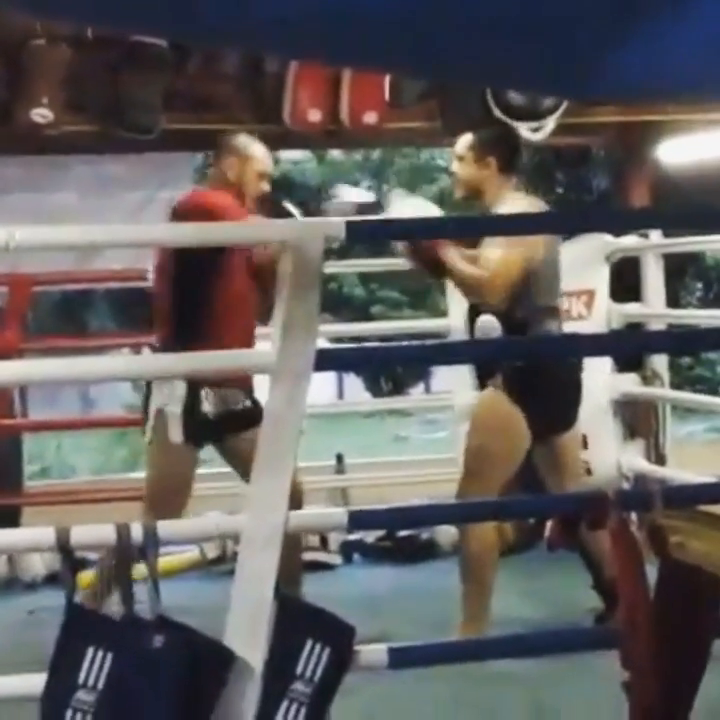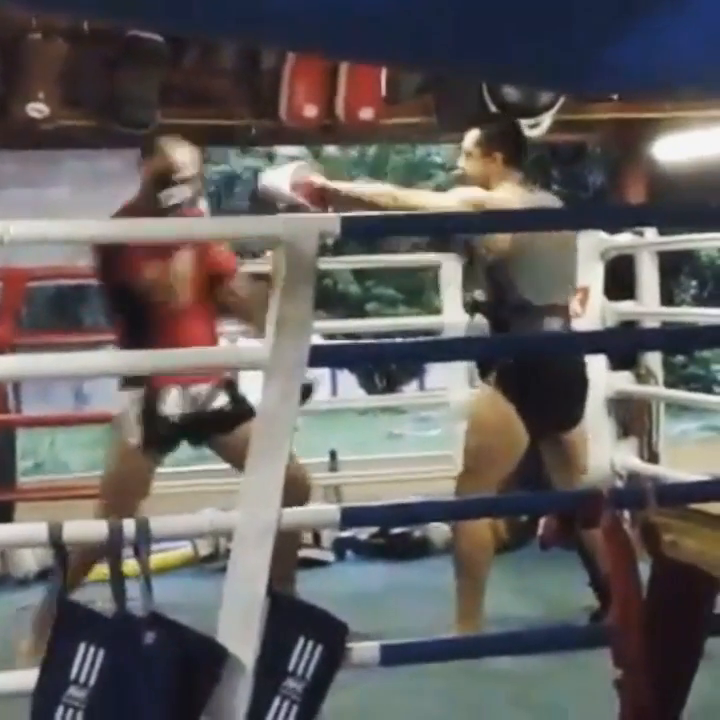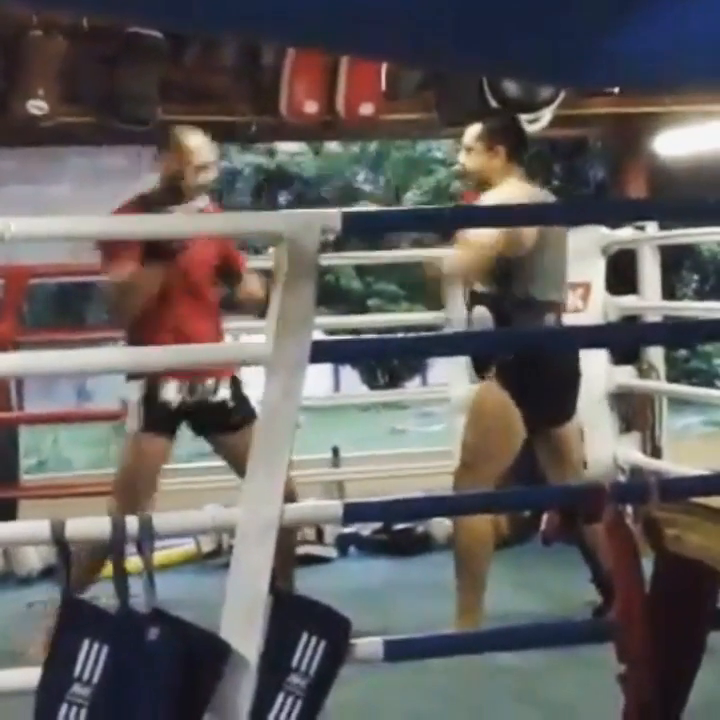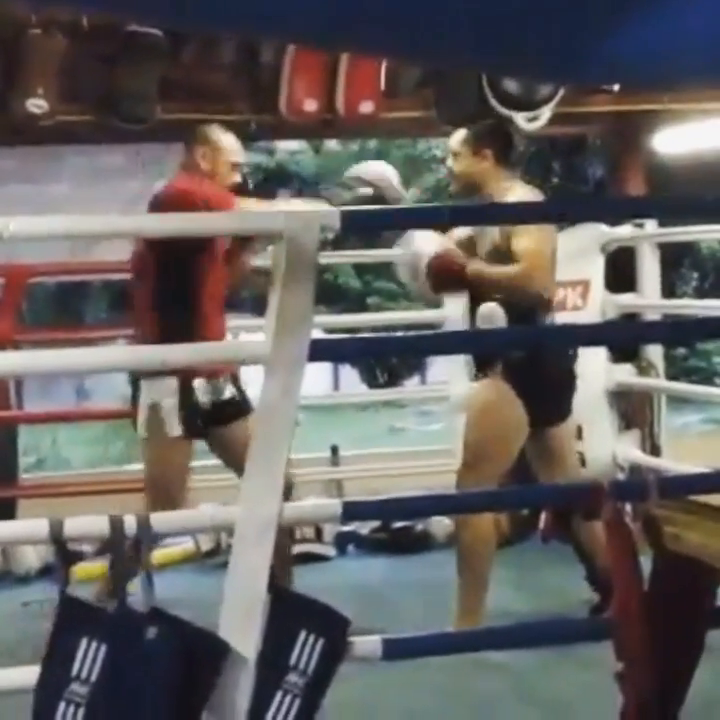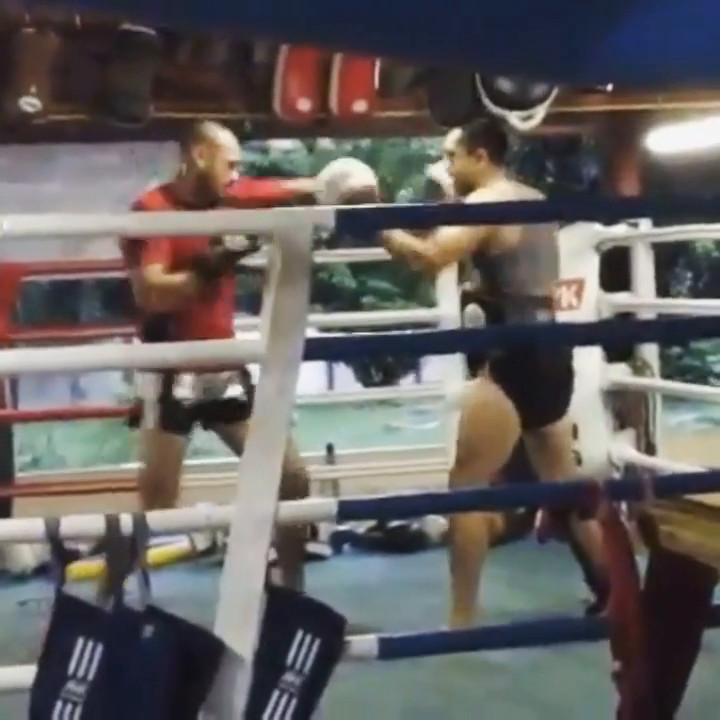
dt=0.2s
person 1, frame 1
left shoulder: (510, 217)
right shoulder: (513, 213)
left elbow: (489, 291)
right elbow: (483, 278)
left wrist: (441, 252)
right wrist: (435, 251)
left hip: (521, 372)
right hip: (556, 364)
left knee: (476, 500)
right knee: (571, 494)
left ankle: (475, 631)
right ankle: (622, 605)
person 1, frame 2
left shoulder: (481, 203)
right shoulder: (553, 207)
left elbow: (402, 201)
left wrist: (329, 187)
left hip: (524, 365)
right hip: (564, 358)
left knee: (473, 494)
right knee: (577, 492)
left ankle: (467, 627)
person 1, frame 3
left shoulder: (502, 201)
right shoulder: (540, 200)
left elbow: (458, 270)
left wrist: (448, 269)
left hip: (517, 360)
right hip: (552, 354)
left knee: (471, 489)
right knee: (573, 486)
left ankle: (468, 624)
person 1, frame 4
left shoulder: (522, 204)
left elbow: (535, 281)
right elbow: (447, 261)
left wrist: (467, 267)
left hip: (521, 358)
right hip: (544, 355)
left knee: (474, 488)
right knee: (567, 484)
left ankle: (468, 622)
right ankle: (613, 596)
person 1, frame 5
left shoulder: (489, 202)
right shoulder: (531, 200)
left elbow: (429, 257)
left wrist: (379, 225)
left hip: (513, 357)
right hip: (545, 351)
left knee: (466, 486)
right knee: (564, 483)
left ankle: (462, 620)
right ankle: (612, 596)
person 2, frame 1
left shoulder: (236, 218)
right shoulder: (202, 208)
left elbow: (264, 300)
right elbow: (271, 254)
left hip: (232, 389)
right hip: (185, 388)
left knee: (287, 499)
right knee: (158, 526)
person 2, frame 2
left shoulder: (194, 225)
left elbow: (235, 290)
right elbow: (172, 298)
left hip: (212, 386)
right hip: (154, 393)
left knee: (293, 487)
right knee: (110, 525)
right ankle: (45, 630)
person 2, frame 3
left shoulder: (211, 219)
right shoulder: (128, 220)
left elbow: (244, 286)
right elbow: (124, 305)
left wrist: (268, 293)
right wrist: (166, 240)
left hip: (216, 381)
right hip: (158, 383)
left knee: (279, 493)
right knee: (127, 512)
person 2, frame 4
left shoulder: (206, 207)
right shoulder: (180, 196)
left elbow: (228, 270)
right elbow: (266, 215)
left hip: (213, 376)
right hip: (171, 379)
right knee: (163, 516)
person 2, frame 5
left shoulder: (231, 198)
right shoulder: (151, 210)
left elbow: (304, 190)
right elbow: (151, 296)
right wrist: (210, 268)
left hip: (225, 372)
right hip: (172, 377)
left knee: (292, 480)
right knee: (155, 509)
